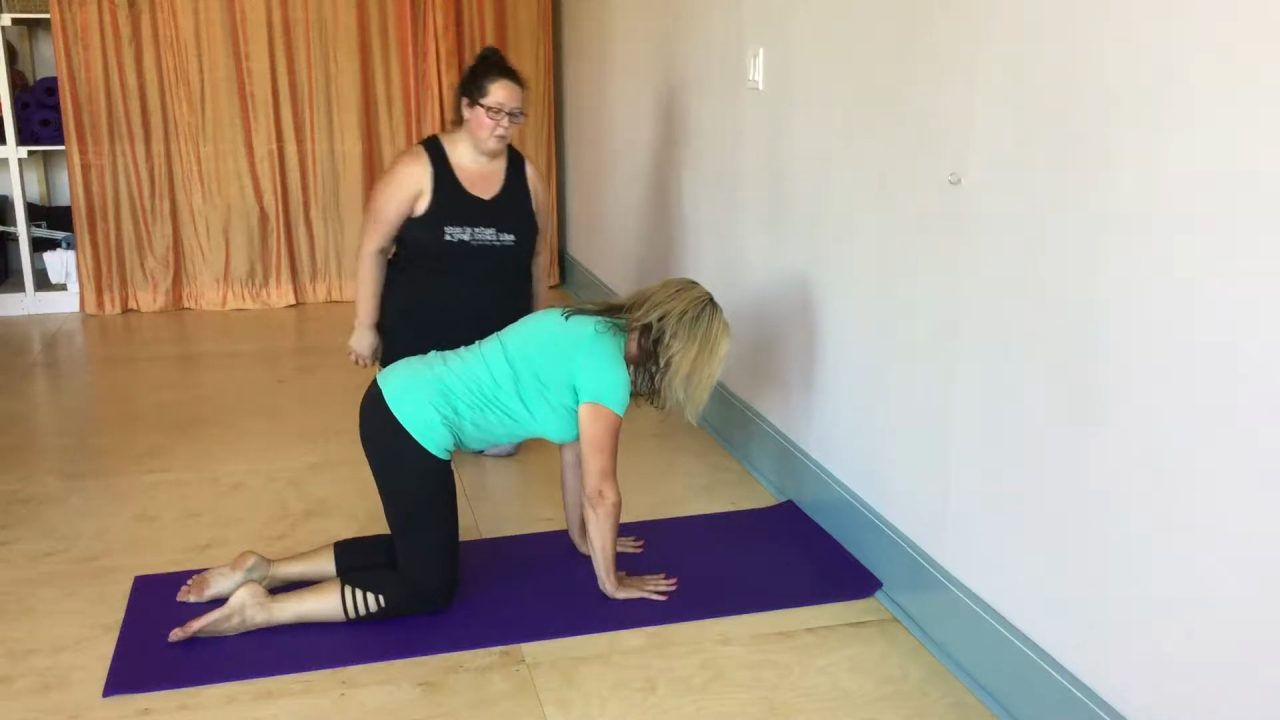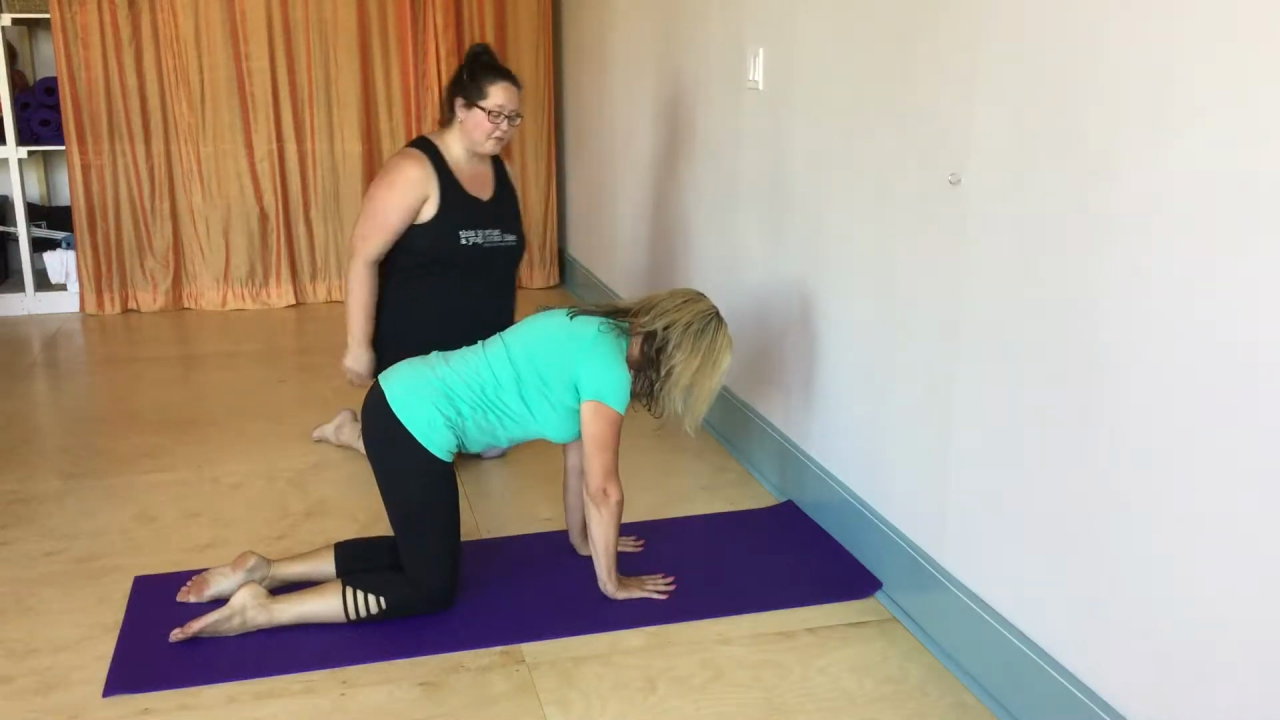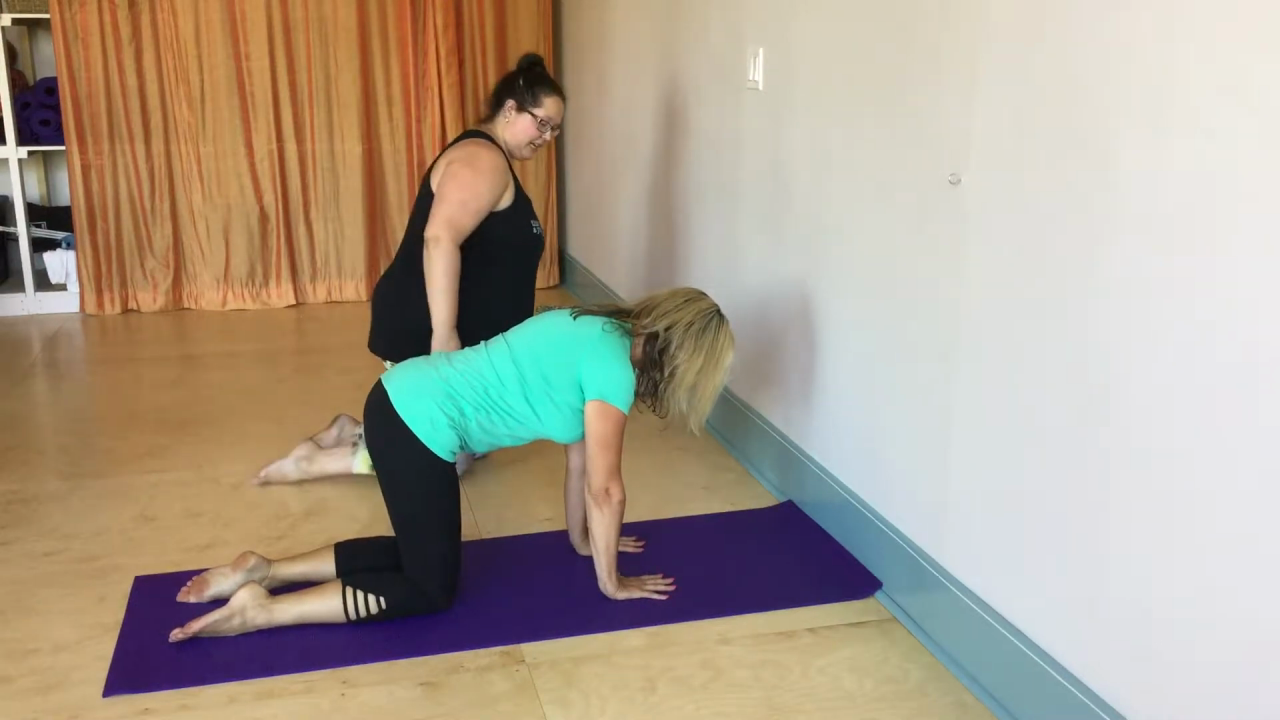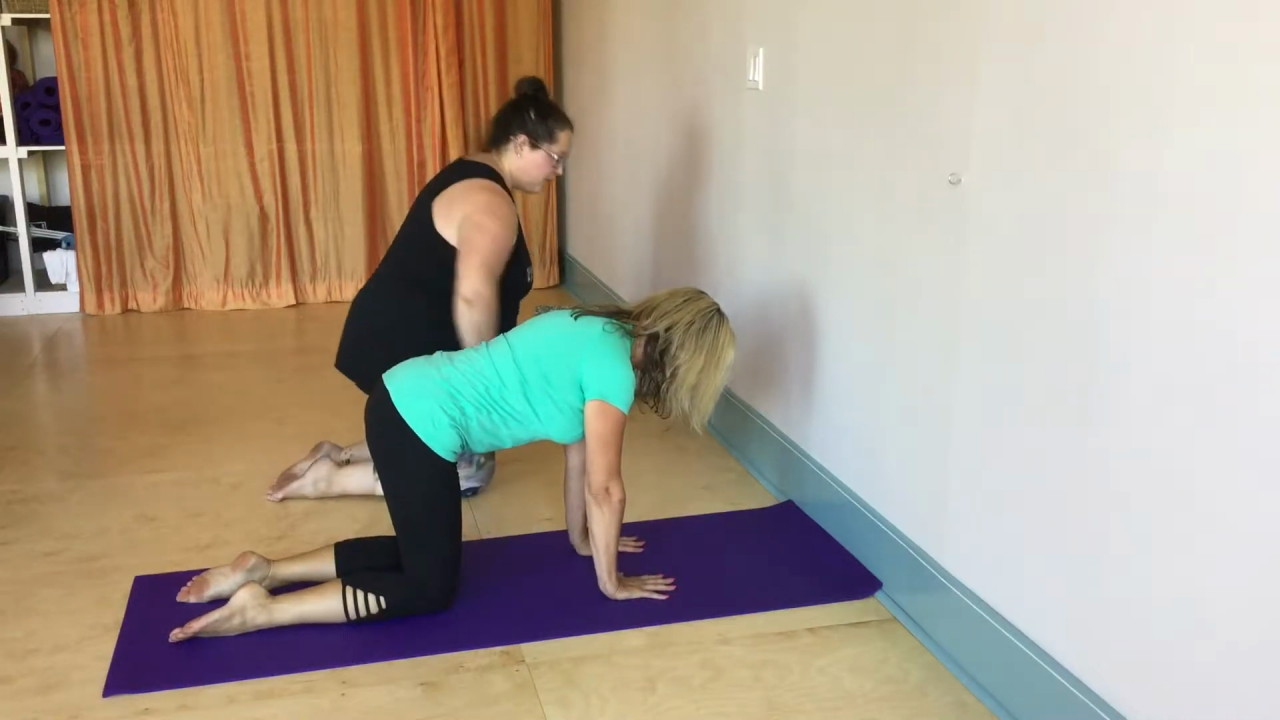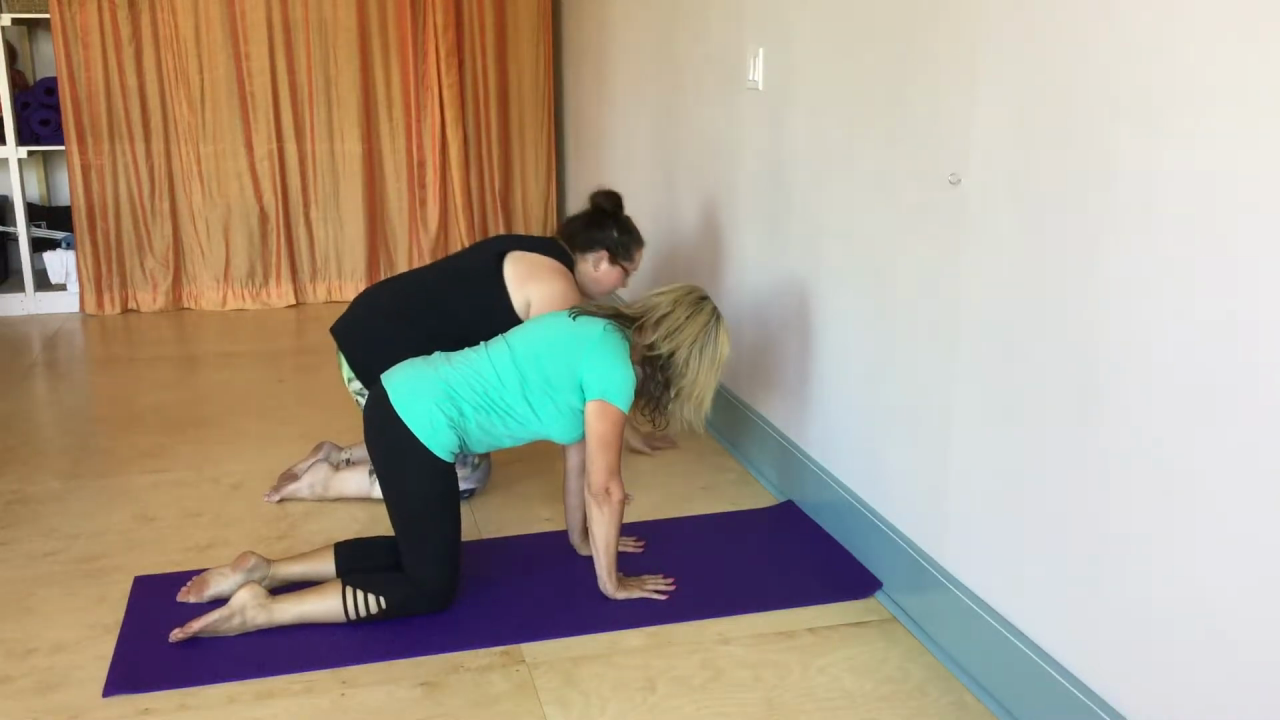
dt=1s
person 1, frame 1
left shoulder: (597, 331)
right shoulder: (608, 367)
left elbow: (574, 450)
right elbow: (601, 489)
left wrist: (582, 536)
right wrist: (611, 580)
left hip: (397, 400)
right hip: (412, 423)
left knee: (419, 551)
right knee: (431, 588)
left ankle: (261, 570)
right ankle: (259, 609)
person 1, frame 2
left shoulder: (598, 332)
right shoulder: (609, 365)
left elbow: (577, 454)
right elbow: (603, 486)
left wrist: (582, 538)
right wrist: (611, 580)
left hip: (400, 400)
right hip: (415, 423)
left knee: (420, 552)
right knee: (433, 588)
left ankle: (262, 570)
right ankle: (260, 608)
person 1, frame 3
left shoulder: (601, 334)
right shoulder: (614, 366)
left elbow: (578, 454)
right elbow: (604, 487)
left wrist: (582, 538)
right wrist: (611, 581)
left hip: (403, 400)
right hip: (418, 424)
left knee: (421, 553)
right knee: (432, 589)
left ankle: (262, 570)
right ankle: (259, 610)
person 1, frame 4
left shoulder: (603, 334)
right shoulder: (614, 367)
left elbow: (578, 452)
right elbow: (604, 487)
left wrist: (582, 538)
right wrist: (611, 581)
left hip: (404, 400)
right hip: (419, 423)
left knee: (422, 552)
right knee: (431, 588)
left ankle: (262, 570)
right ankle: (260, 609)
person 1, frame 5
left shoulder: (600, 334)
right shoulder: (614, 367)
left elbow: (578, 452)
right elbow: (604, 487)
left wrist: (582, 538)
right wrist: (611, 581)
left hip: (402, 400)
right hip: (418, 424)
left knee: (420, 552)
right knee: (432, 588)
left ankle: (262, 570)
right ankle: (259, 610)
person 2, frame 1
left shoulder: (527, 175)
right shoulder: (417, 168)
left elbow: (537, 254)
right elbow: (373, 249)
right wrist: (365, 327)
right hip: (419, 339)
left knee: (501, 444)
person 2, frame 2
left shoulder: (500, 172)
right shoulder: (414, 171)
right elbow: (364, 258)
right wrist: (359, 344)
right hip: (410, 348)
left knee: (492, 445)
right ankle: (350, 429)
person 2, frame 3
left shoulder: (490, 158)
right shoulder: (481, 158)
right elbow: (439, 239)
right wrist: (444, 334)
left hip: (464, 335)
right hip: (424, 332)
person 2, frame 4
left shoulder: (471, 174)
right shoulder: (490, 202)
right elbow: (473, 293)
left hip: (397, 342)
right hip: (407, 355)
right knee: (468, 472)
left ankle: (338, 457)
person 2, frame 5
left shoulder: (539, 259)
right shoulder: (556, 284)
left wrist: (629, 432)
left hip: (381, 339)
right hip: (386, 357)
left knee: (458, 447)
right knee: (464, 474)
left ankle: (337, 456)
right ankle: (329, 480)
